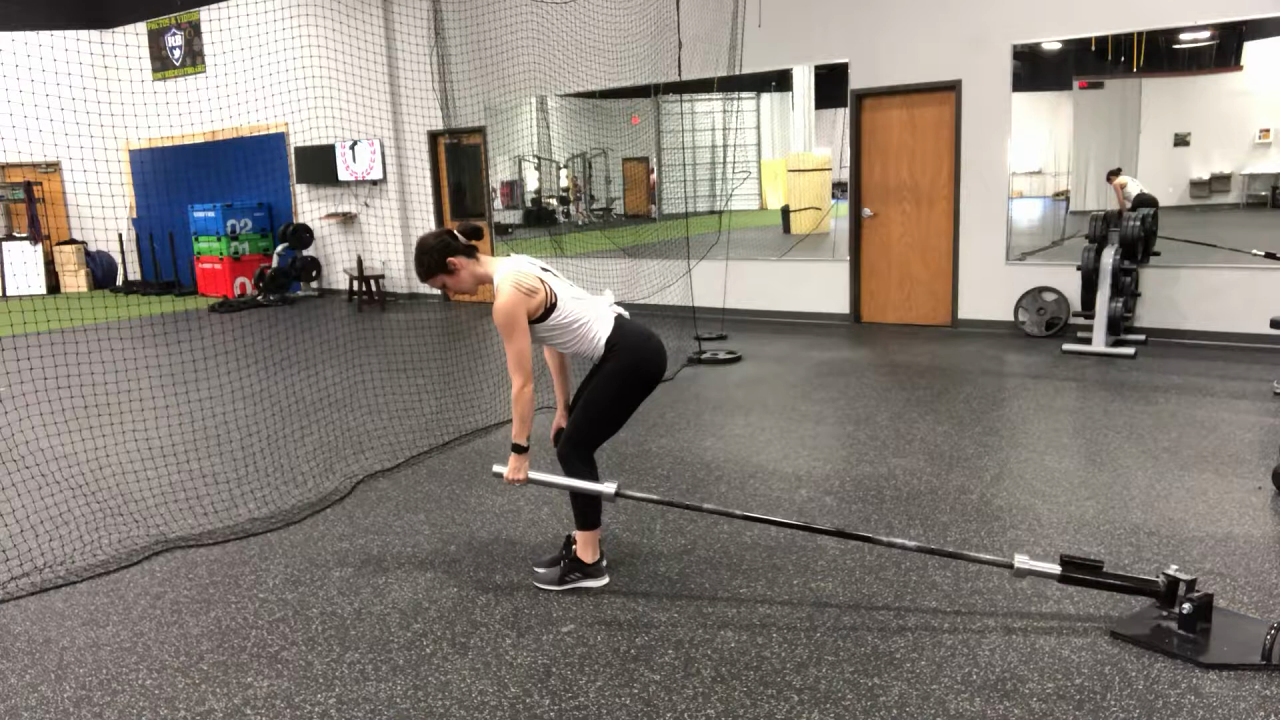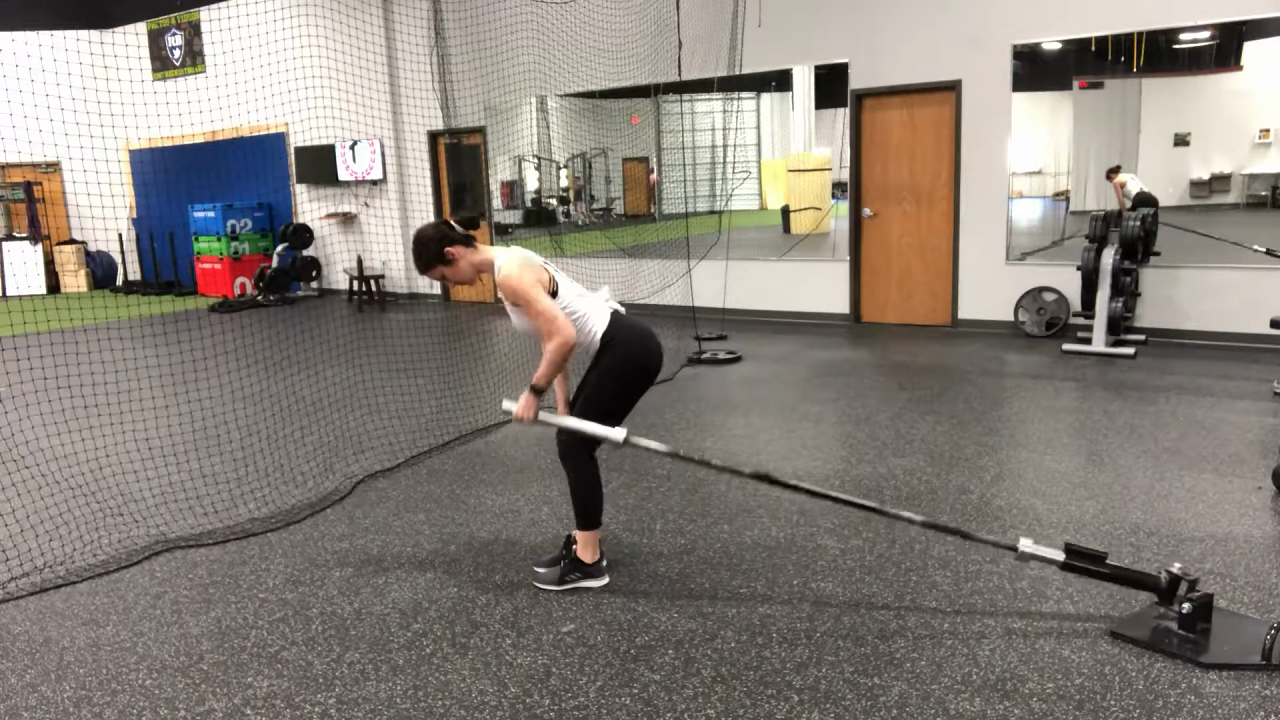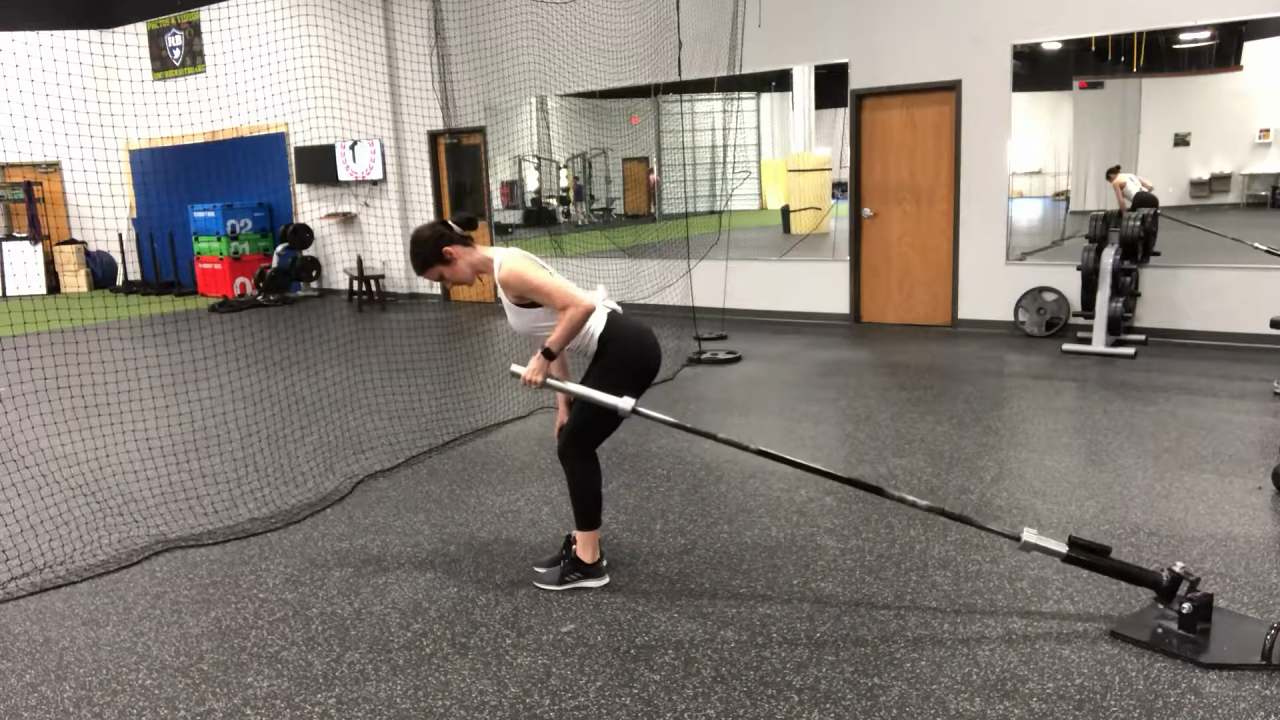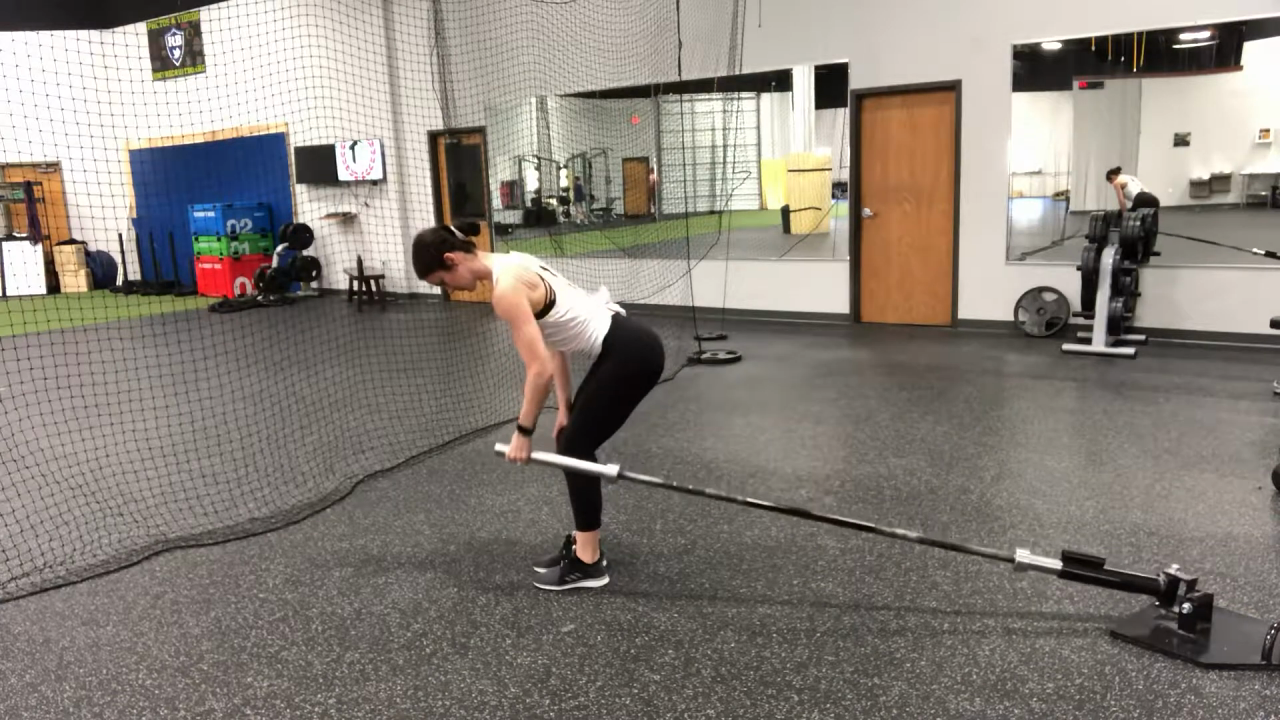
dt=0.5s
person 1, frame 1
left shoulder: (508, 296)
right shoulder: (514, 268)
left elbow: (523, 383)
left wrist: (519, 451)
right wrist: (563, 409)
left hip: (634, 355)
right hip: (624, 348)
left knee: (573, 449)
right knee: (569, 441)
left ankle: (588, 563)
right ankle: (583, 543)
person 1, frame 2
left shoulder: (510, 274)
right shoulder: (511, 262)
left elbow: (564, 338)
right elbow: (555, 334)
left wrist: (533, 393)
right wrist: (563, 404)
left hip: (629, 351)
right hip: (619, 346)
left knee: (576, 448)
right knee: (572, 442)
left ankle: (588, 563)
right ankle: (583, 542)
person 1, frame 3
left shoulder: (509, 271)
right shoulder: (507, 265)
left elbow: (582, 306)
right elbow: (553, 329)
left wrist: (541, 359)
right wrist: (565, 402)
left hip: (627, 350)
right hip: (619, 346)
left knee: (574, 448)
right knee: (574, 444)
left ankle: (588, 564)
right ankle: (583, 543)
person 1, frame 4
left shoulder: (507, 289)
right shoulder: (512, 266)
left elbow: (541, 370)
left wrist: (523, 433)
right wrist: (565, 407)
left hip: (632, 354)
right hip: (622, 347)
left knee: (576, 449)
right knee: (571, 444)
left ankle: (588, 562)
right ankle: (583, 544)
